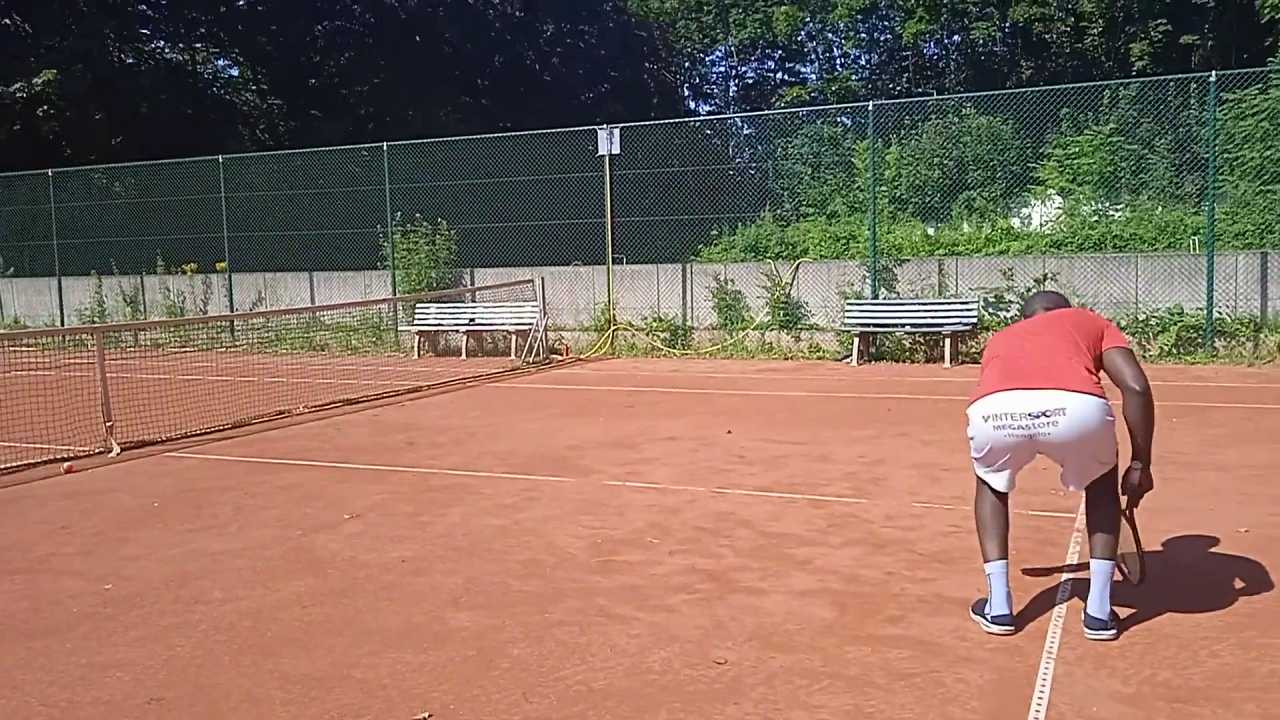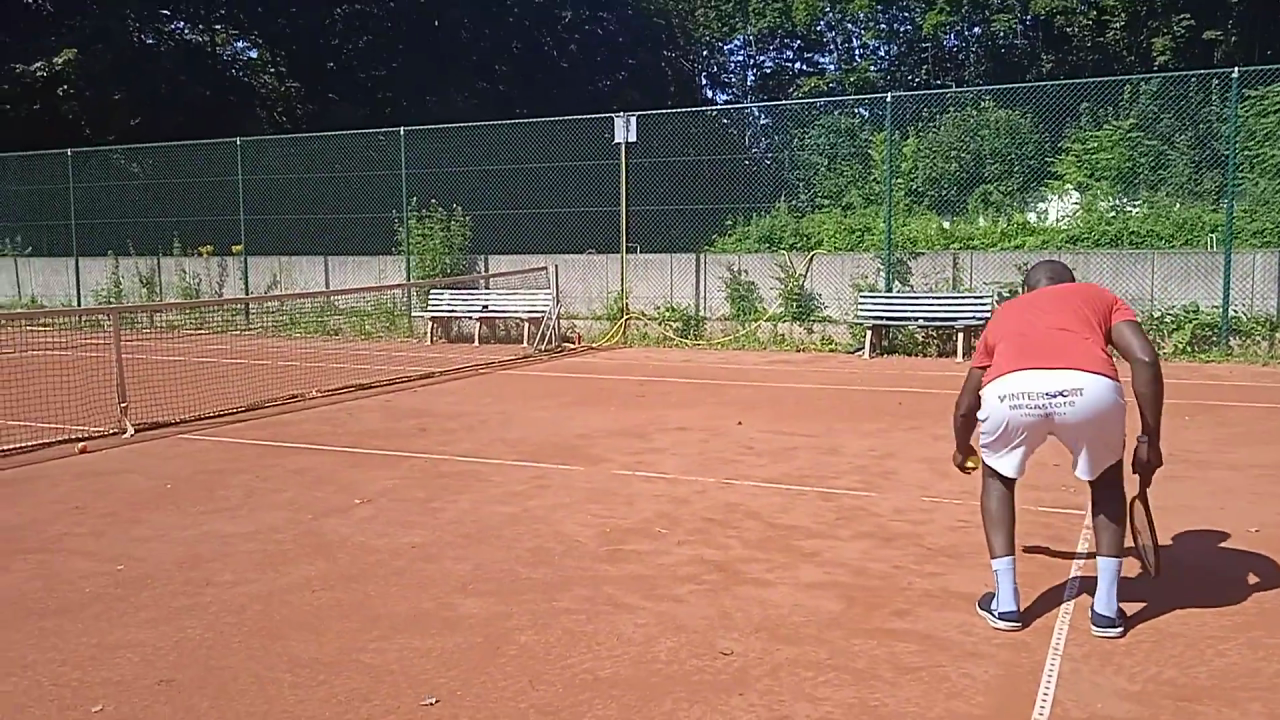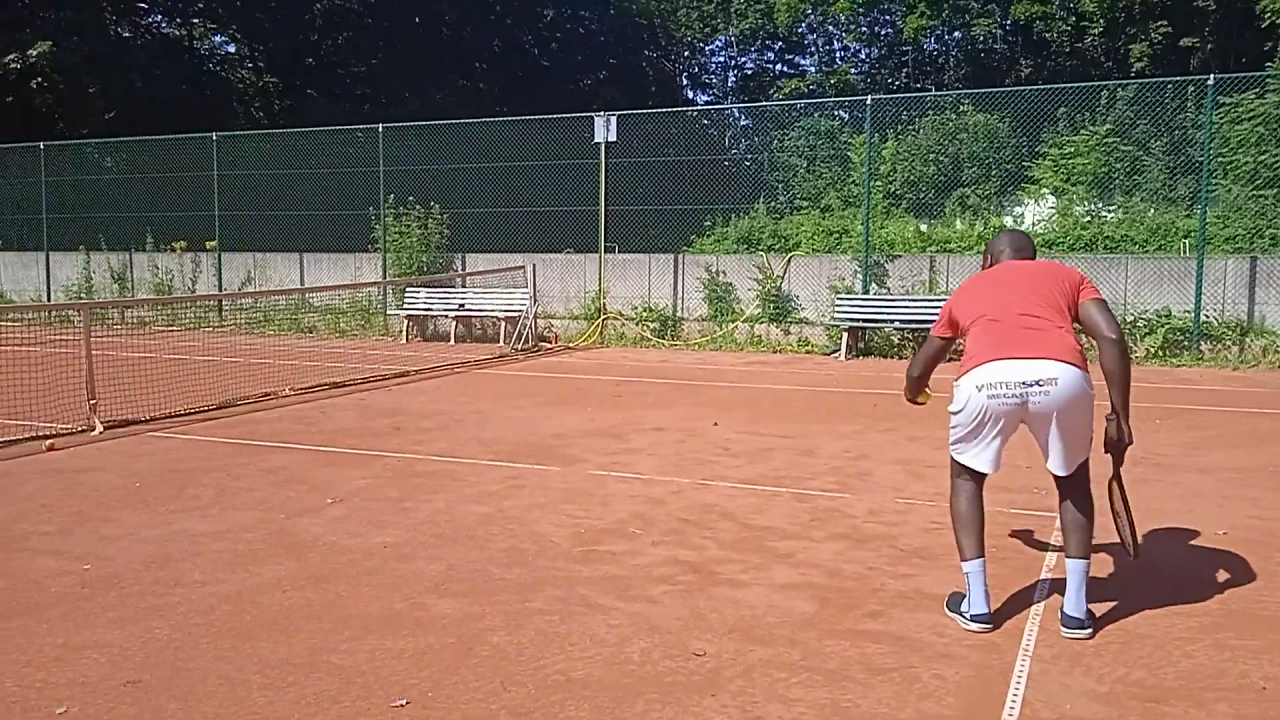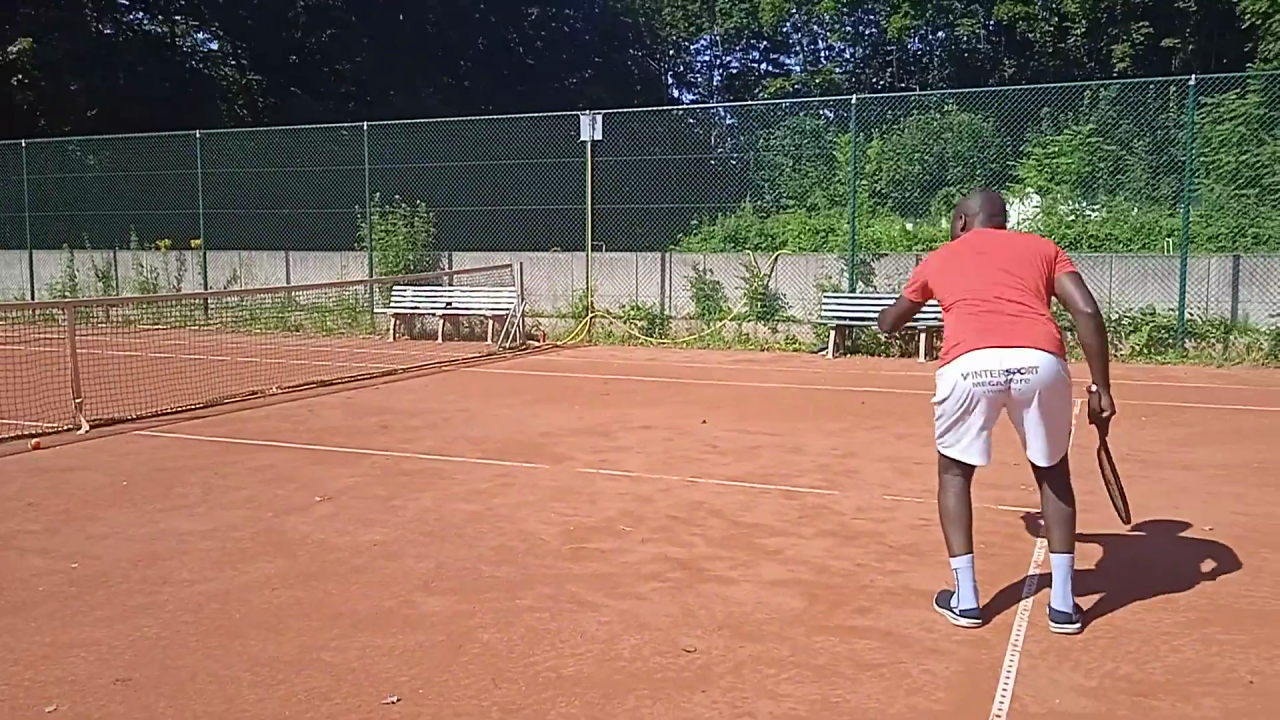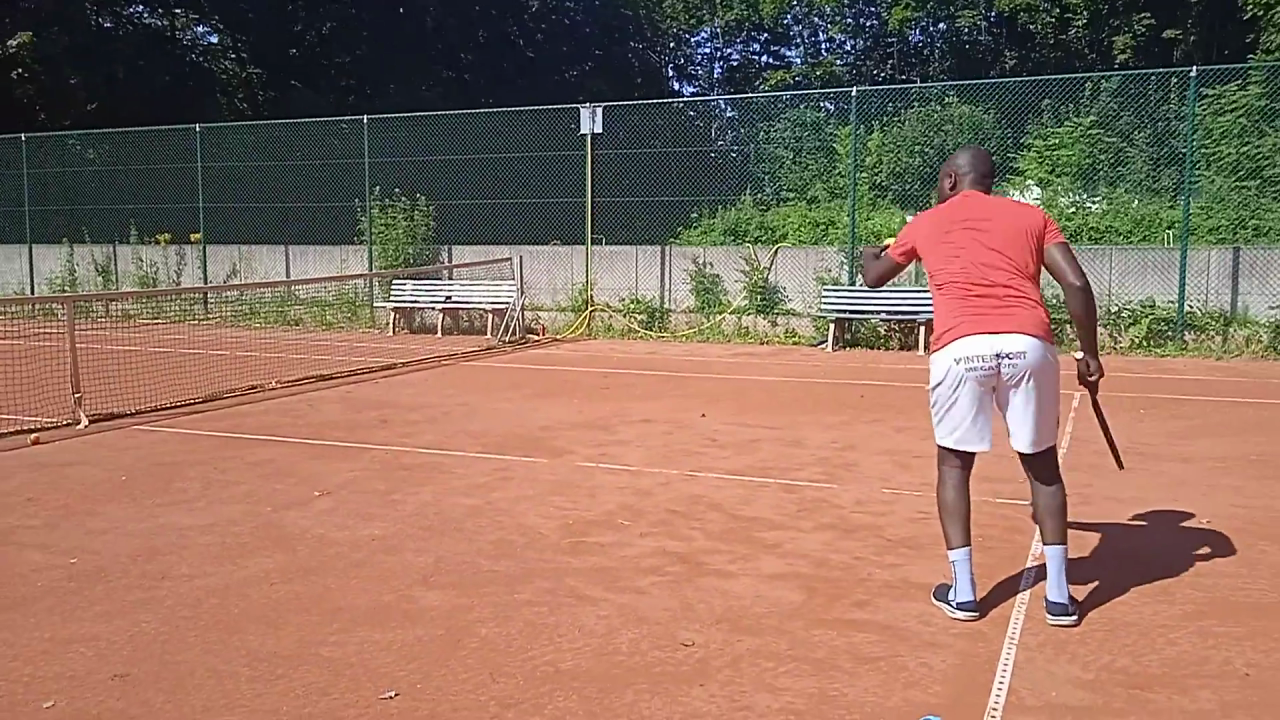
dt=0.1s
person 1, frame 1
left shoulder: (1001, 338)
right shoulder: (1093, 322)
right elbow: (1136, 387)
right wrist: (1140, 463)
left hip: (1000, 409)
right hip: (1079, 408)
left knee: (991, 486)
right knee: (1101, 485)
left ankle: (998, 606)
right ankle: (1099, 609)
person 1, frame 2
left shoulder: (1004, 311)
right shoulder: (1101, 297)
left elbow: (968, 401)
right elbow: (1146, 360)
left wrist: (962, 446)
right wrist: (1149, 439)
left hip: (1011, 389)
right hip: (1092, 387)
left knee: (998, 476)
right knee: (1106, 480)
left ankle: (1005, 600)
right ankle: (1106, 606)
person 1, frame 3
left shoulder: (968, 287)
right shoulder: (1068, 274)
left elbow: (921, 366)
right elbow: (1112, 338)
left wrist: (914, 389)
right wrist: (1120, 416)
left hip: (987, 379)
right hip: (1061, 376)
left knee: (966, 476)
right knee: (1072, 480)
left ankle: (976, 602)
right ankle: (1076, 607)
person 1, frame 4
left shoulder: (939, 257)
right shoulder: (1041, 247)
left elbow: (890, 321)
right elbow: (1087, 311)
left wrist: (888, 316)
right wrist: (1101, 387)
left hip: (969, 363)
right hip: (1039, 361)
left knee: (954, 471)
right knee: (1052, 472)
left ankle: (964, 597)
right ankle: (1062, 601)
person 1, frame 5
left shoulder: (926, 221)
right shoulder: (1030, 215)
left elbow: (874, 276)
right elbow: (1077, 284)
left wrist: (869, 256)
right wrist: (1089, 353)
left hip: (960, 348)
right hip: (1027, 345)
left knee: (954, 462)
right knee: (1042, 465)
left ankle: (963, 590)
right ankle: (1059, 593)
